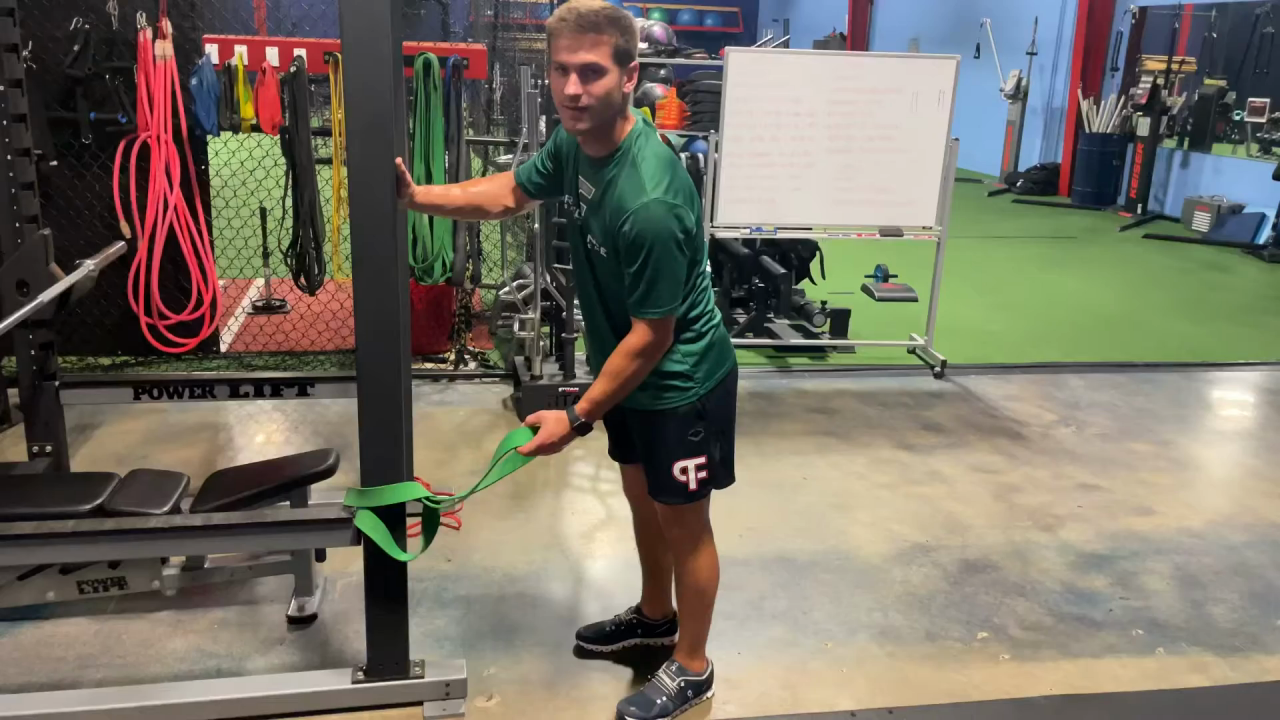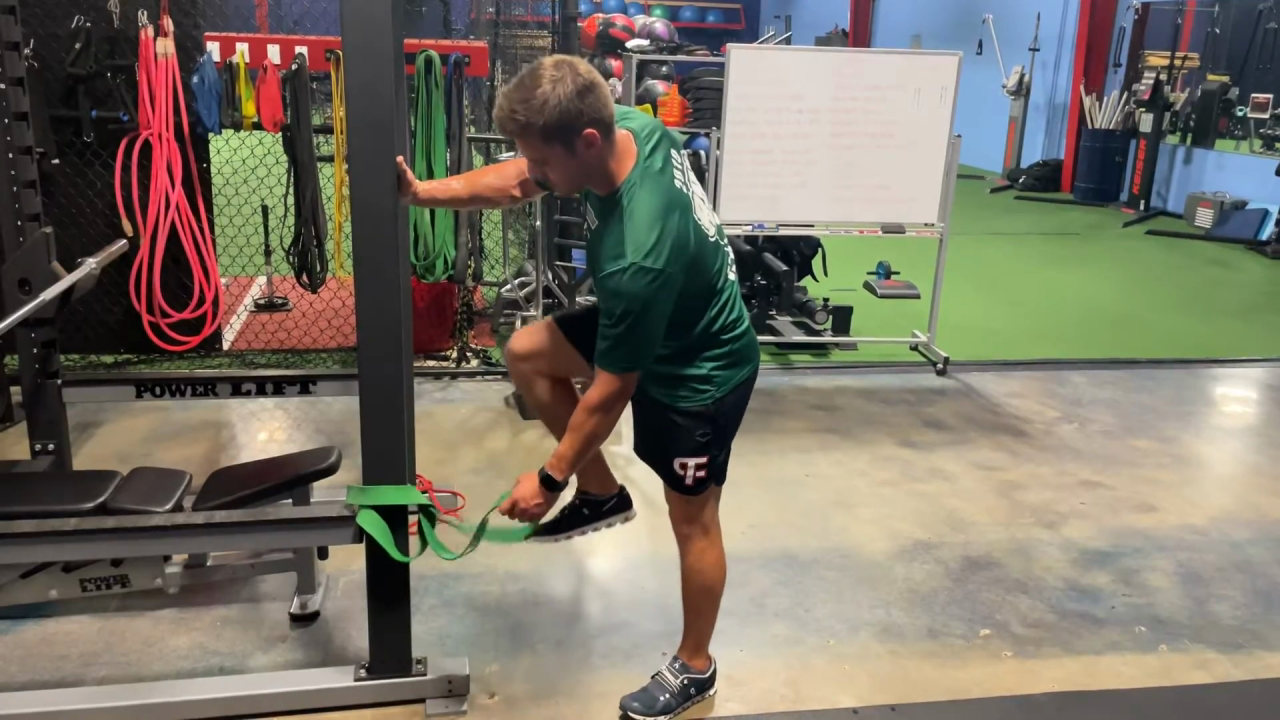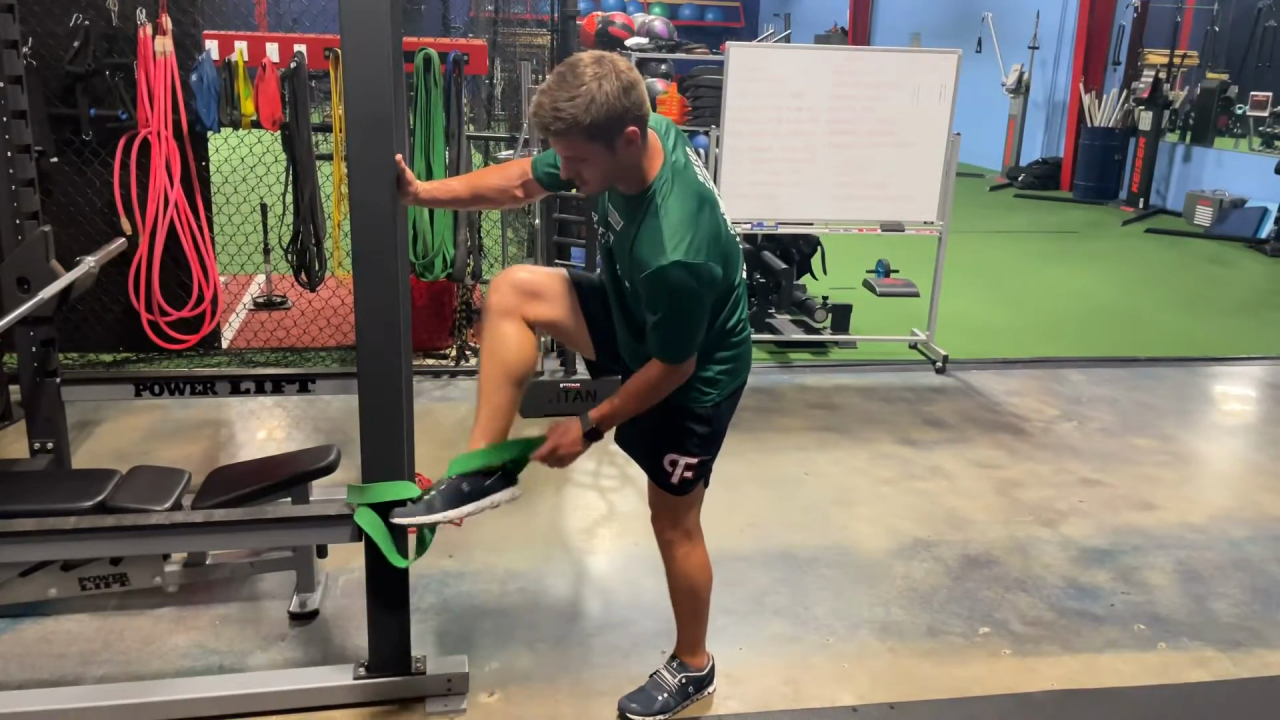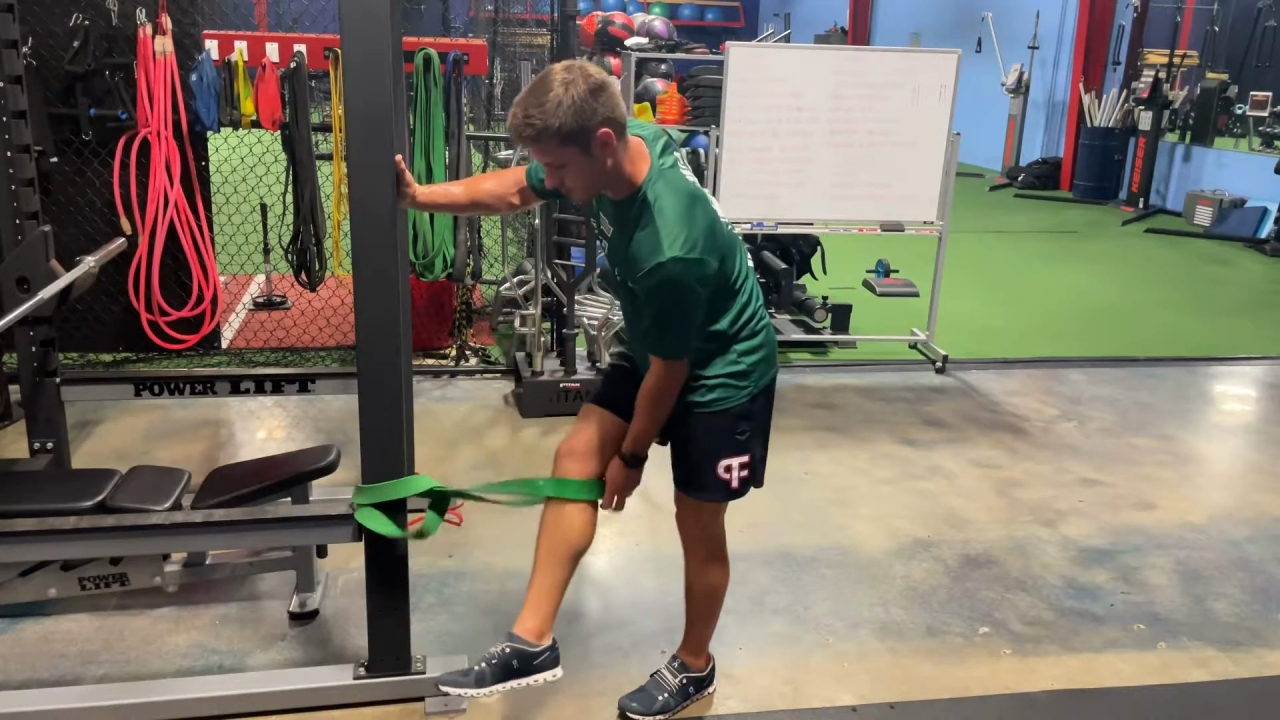
dt=1s
person 1, frame 1
left shoulder: (649, 204)
right shoulder: (579, 140)
left elbow: (652, 338)
right elbow: (508, 192)
left wrist: (577, 420)
right wrist: (418, 196)
left hip: (681, 382)
right hip: (630, 368)
left knee: (682, 521)
right knee: (642, 498)
right ankle: (655, 614)
person 1, frame 2
left shoulder: (637, 259)
right shoulder: (628, 126)
left elbow: (612, 390)
right elbow: (515, 184)
left wrist: (550, 478)
right wrist: (425, 192)
left hip: (700, 369)
right hip: (656, 327)
left knee: (691, 520)
right knee: (525, 353)
right ankle: (600, 492)
person 1, frame 3
left shoulder: (675, 253)
right shoulder: (631, 137)
left elbow: (671, 367)
right elbow: (522, 180)
left wrist: (589, 428)
right wrist: (423, 191)
left hip: (693, 374)
right hip: (637, 318)
left knee: (672, 521)
right knee: (512, 291)
left ankle: (692, 666)
right ankle: (485, 469)
person 1, frame 4
left shoulder: (669, 251)
right shoulder: (619, 144)
left elbow: (670, 373)
right elbow: (514, 189)
left wrist: (631, 458)
right wrist: (420, 195)
left hip: (723, 372)
right hip: (654, 352)
left knee: (697, 522)
right knee: (576, 457)
left ankle: (693, 666)
right ankle: (531, 642)
